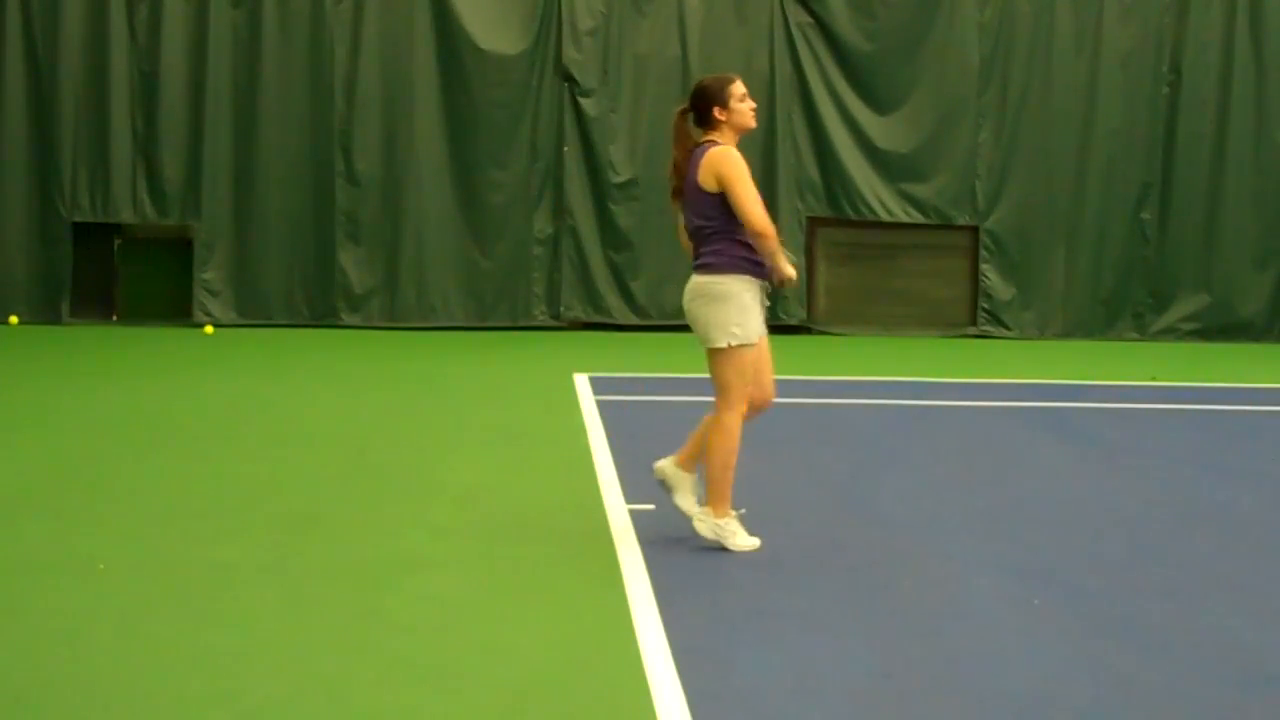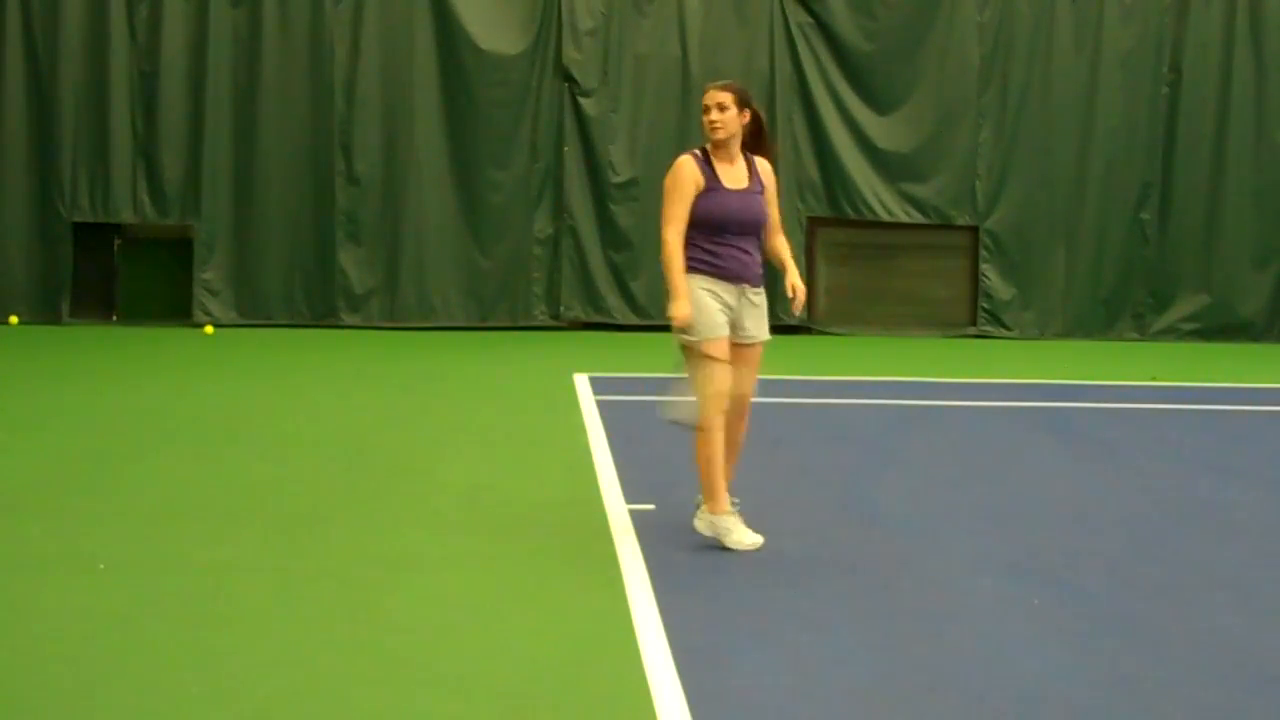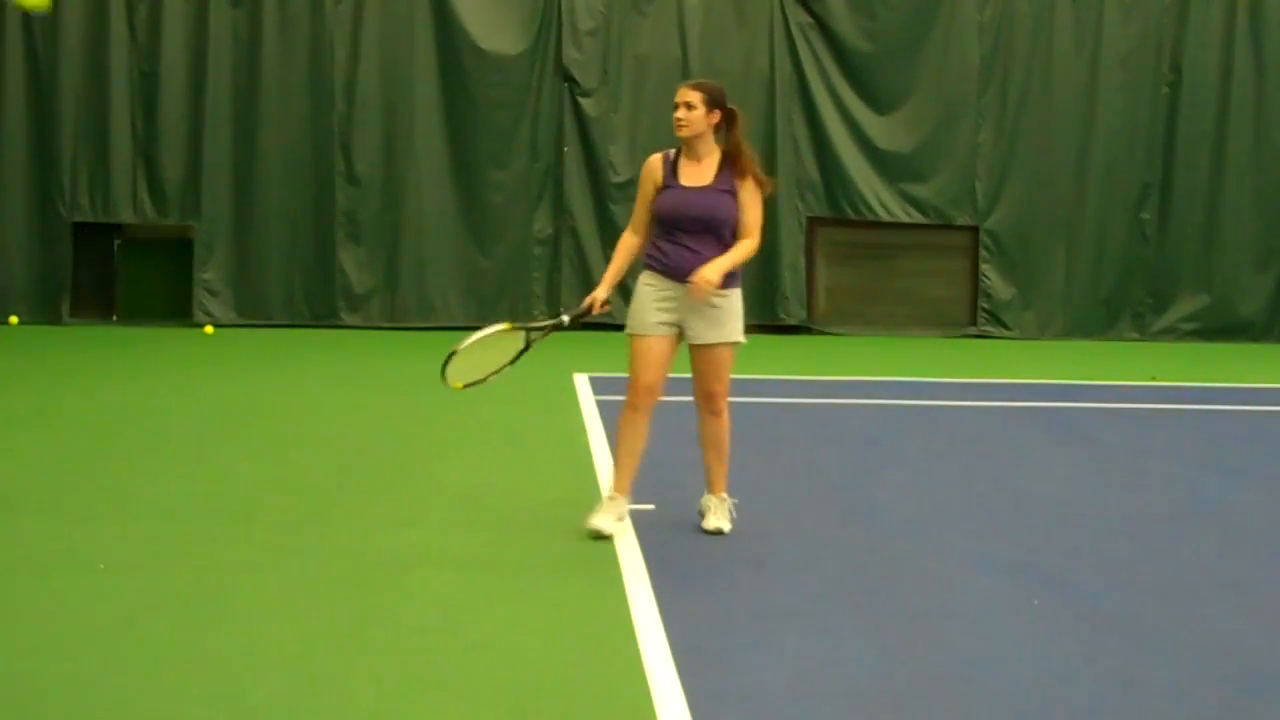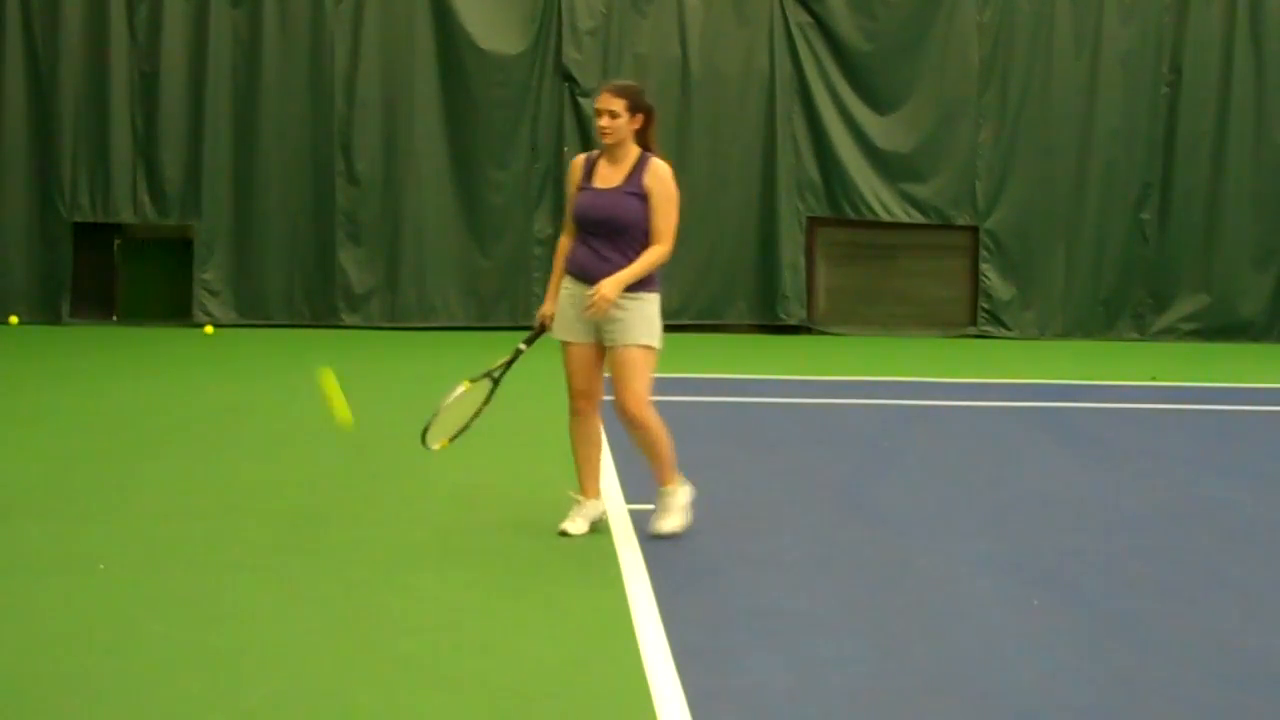
dt=0.4s
person 1, frame 1
left shoulder: (699, 160)
right shoulder: (722, 156)
left elbow: (692, 235)
right elbow: (759, 226)
right wrist: (782, 265)
left hip: (739, 291)
right hip: (725, 291)
left knee: (758, 397)
right knee: (736, 404)
left ankle: (680, 465)
right ankle: (718, 515)
person 1, frame 2
left shoulder: (760, 169)
right shoulder: (689, 167)
left elbow: (772, 233)
right elbow: (673, 236)
left wrist: (791, 271)
right wrist: (678, 297)
left hip: (750, 295)
right hip: (703, 291)
left knee: (740, 401)
right knee: (716, 400)
left ankle: (719, 496)
right ankle: (718, 513)
person 1, frame 3
left shoulder: (739, 171)
right shoulder: (657, 166)
left elbow: (750, 240)
right elbow: (636, 232)
left wrist: (717, 268)
right wrist: (606, 284)
left hip: (716, 297)
right hip: (656, 290)
left knee: (713, 401)
right knee: (640, 394)
left ankle: (717, 497)
right ankle: (617, 498)
person 1, frame 4
left shoulder: (655, 173)
right shoulder: (580, 166)
left elbow: (662, 246)
left wrist: (617, 282)
right wrist: (552, 295)
left hip: (632, 301)
right hip: (578, 296)
left knee: (633, 408)
right knee: (581, 402)
left ankle: (674, 486)
right ankle: (589, 499)
